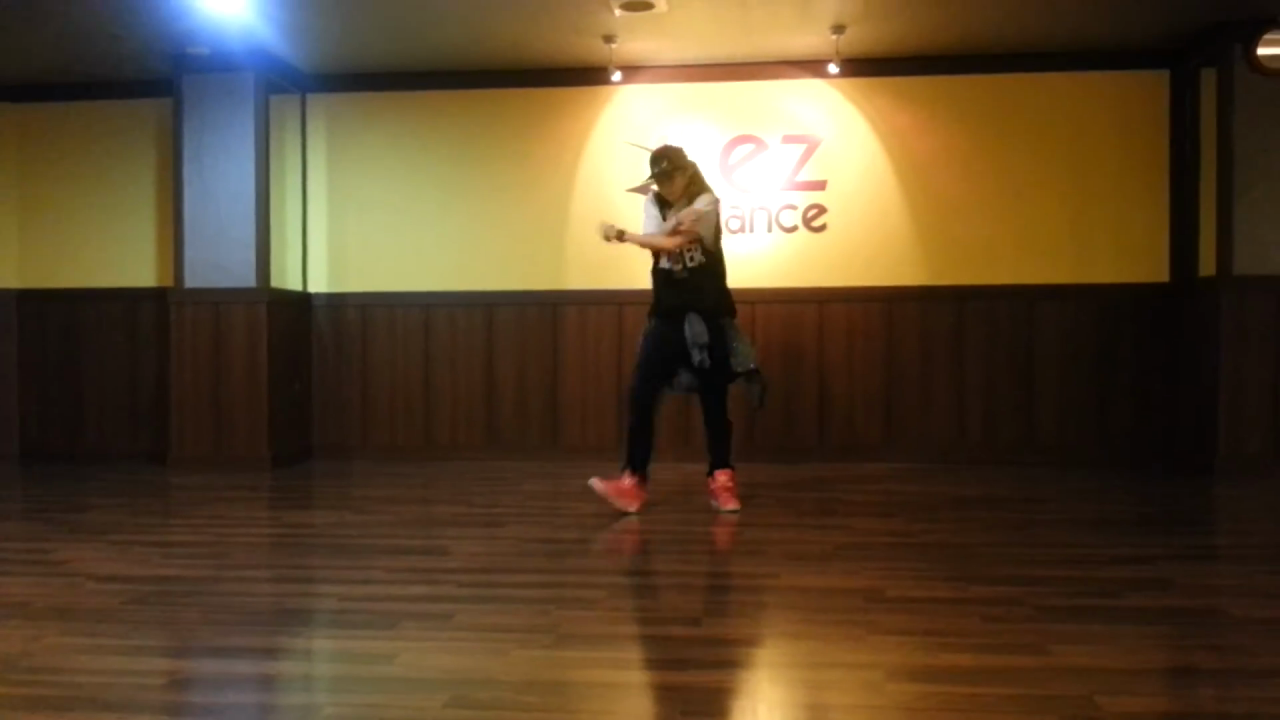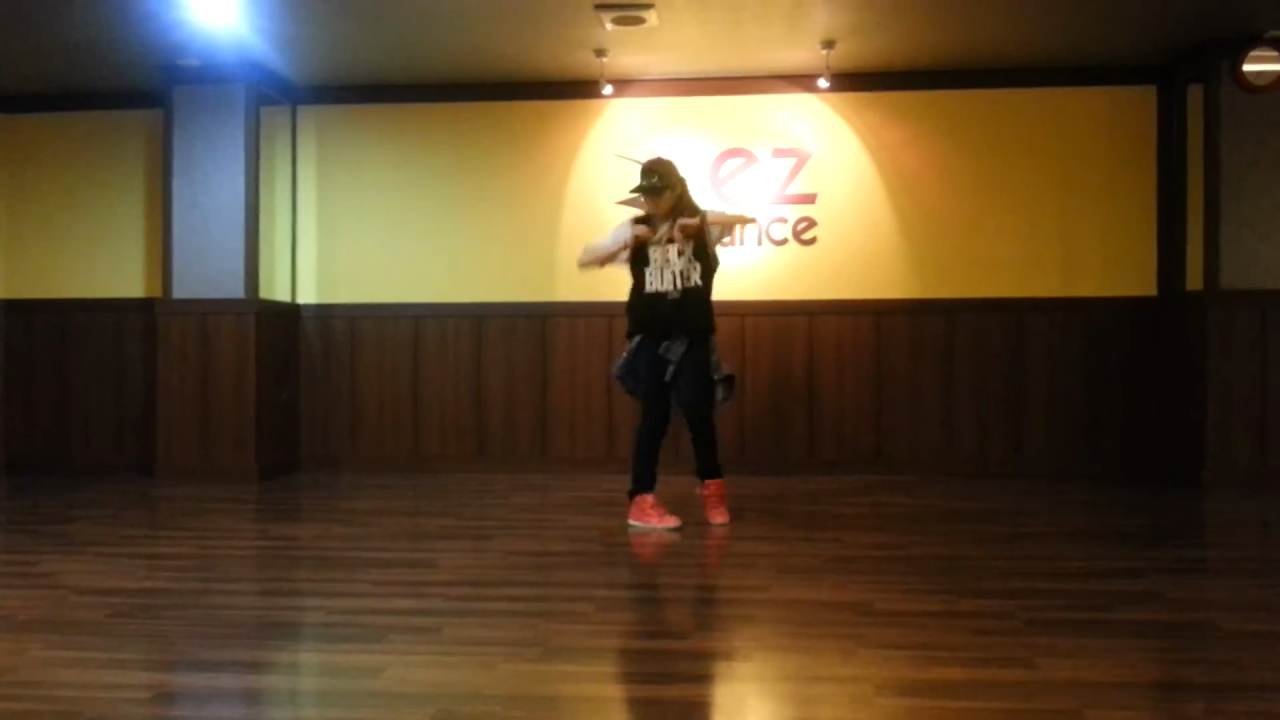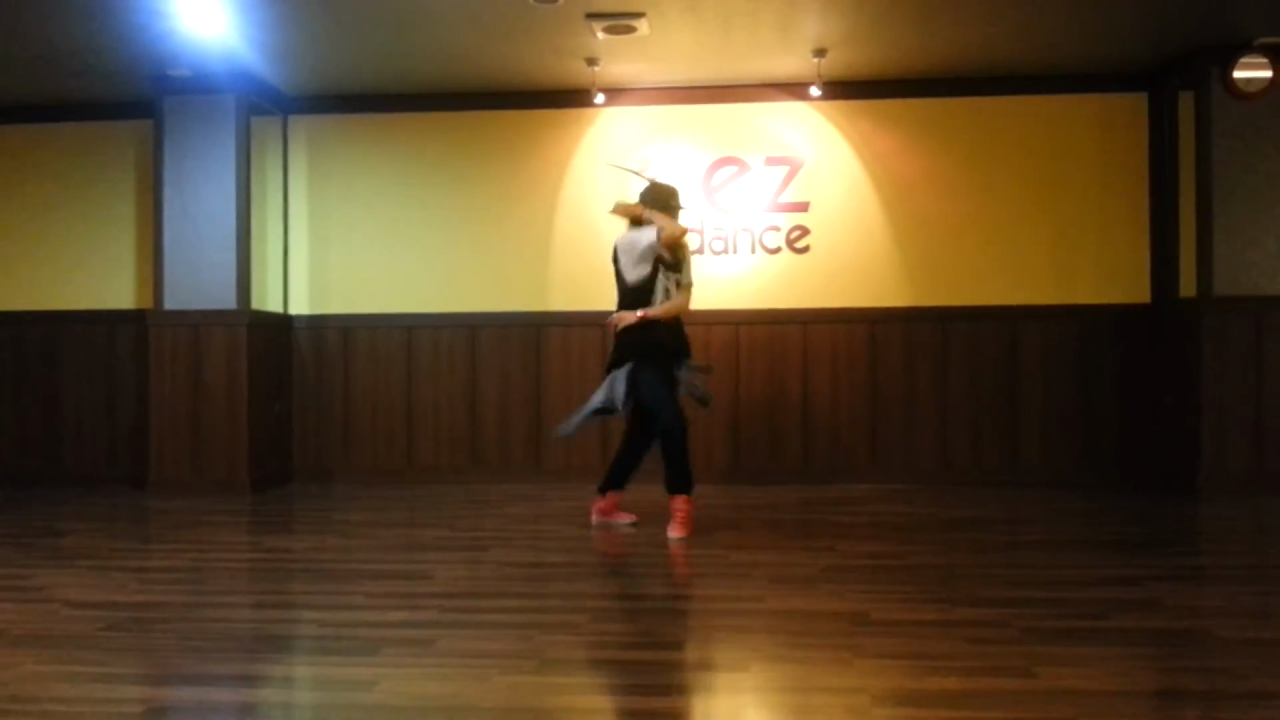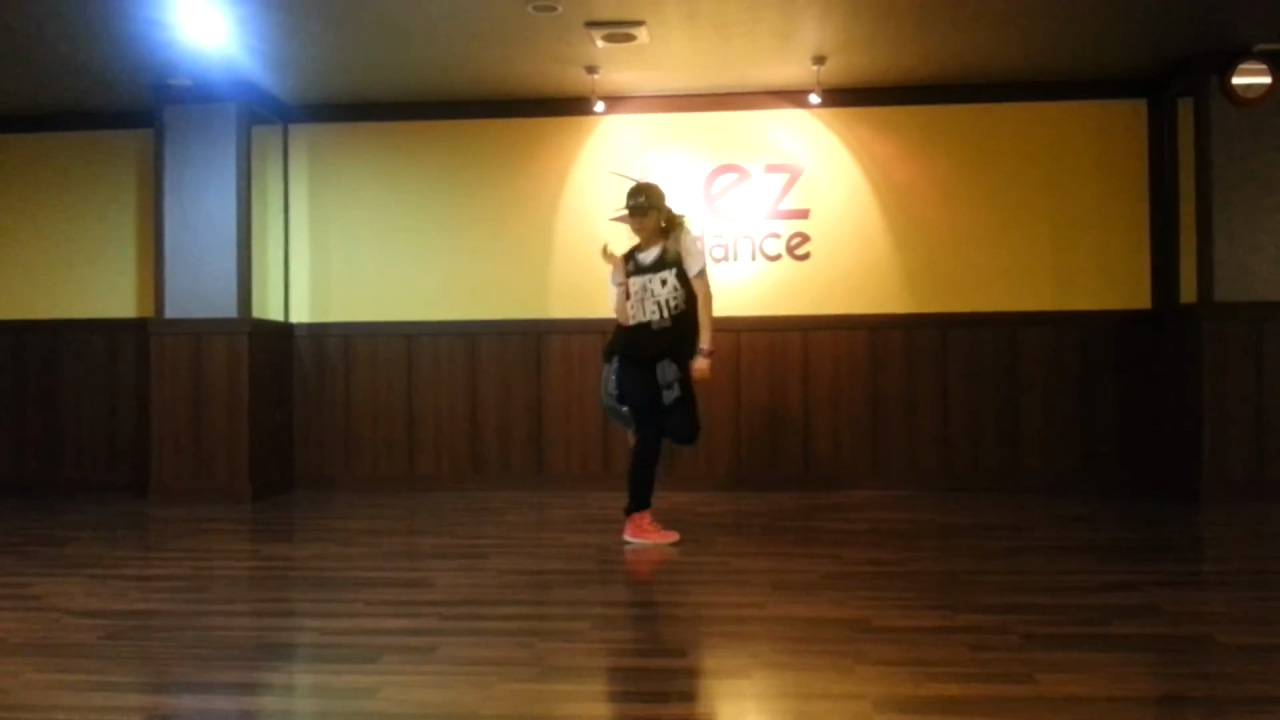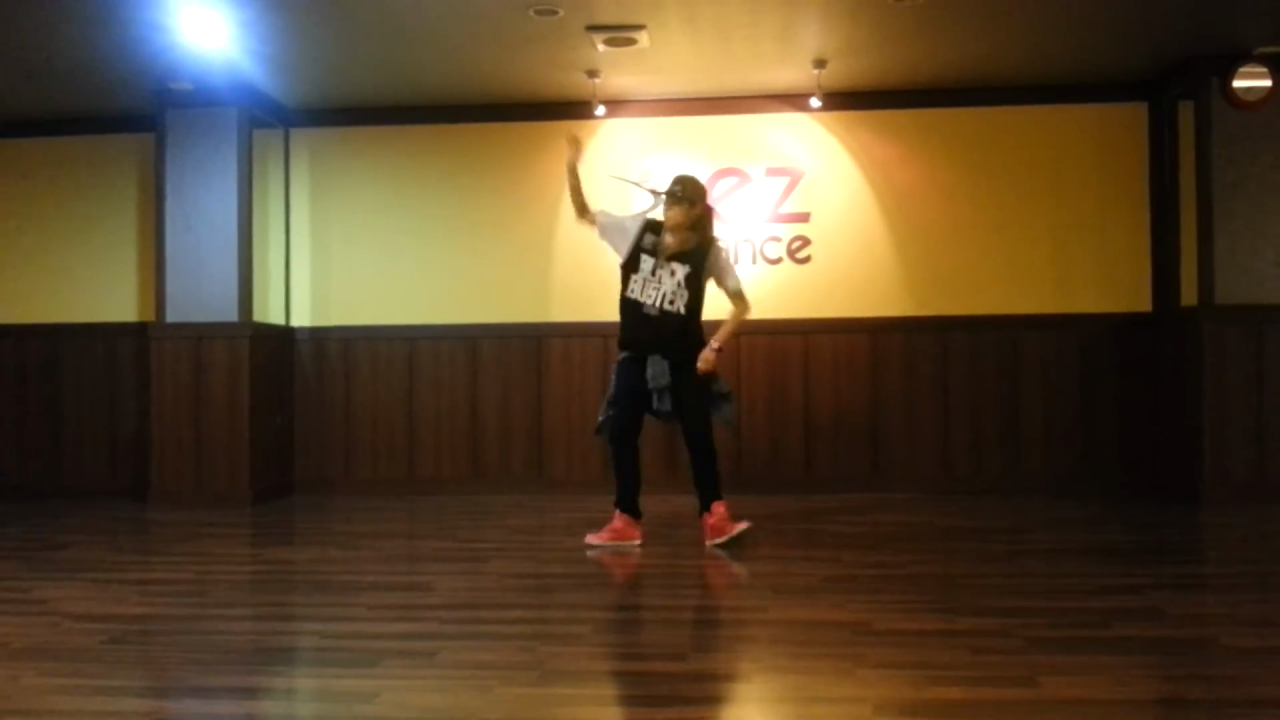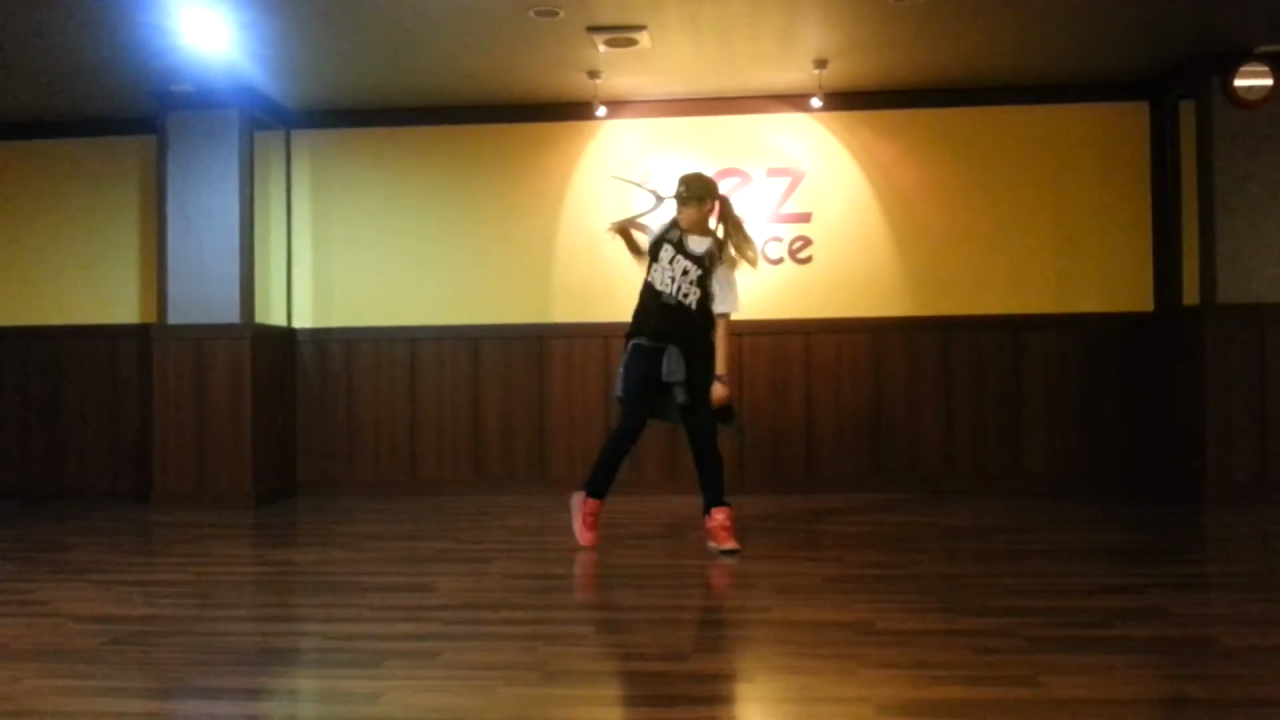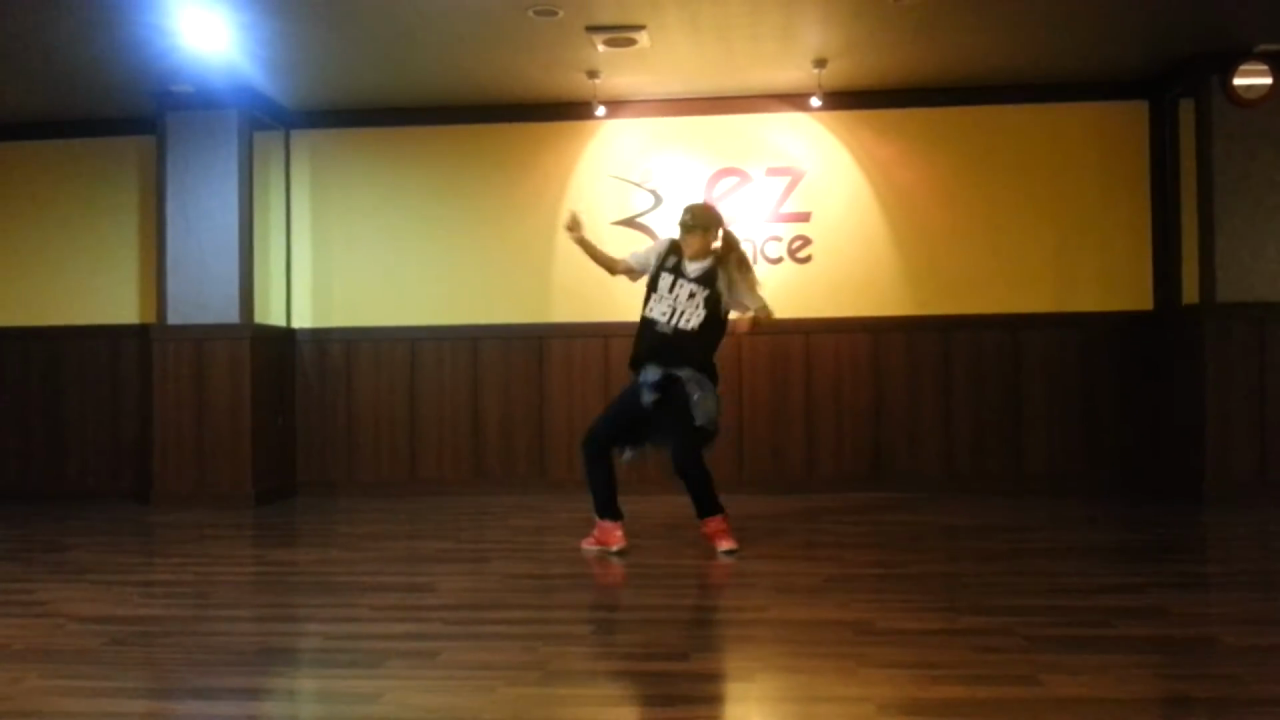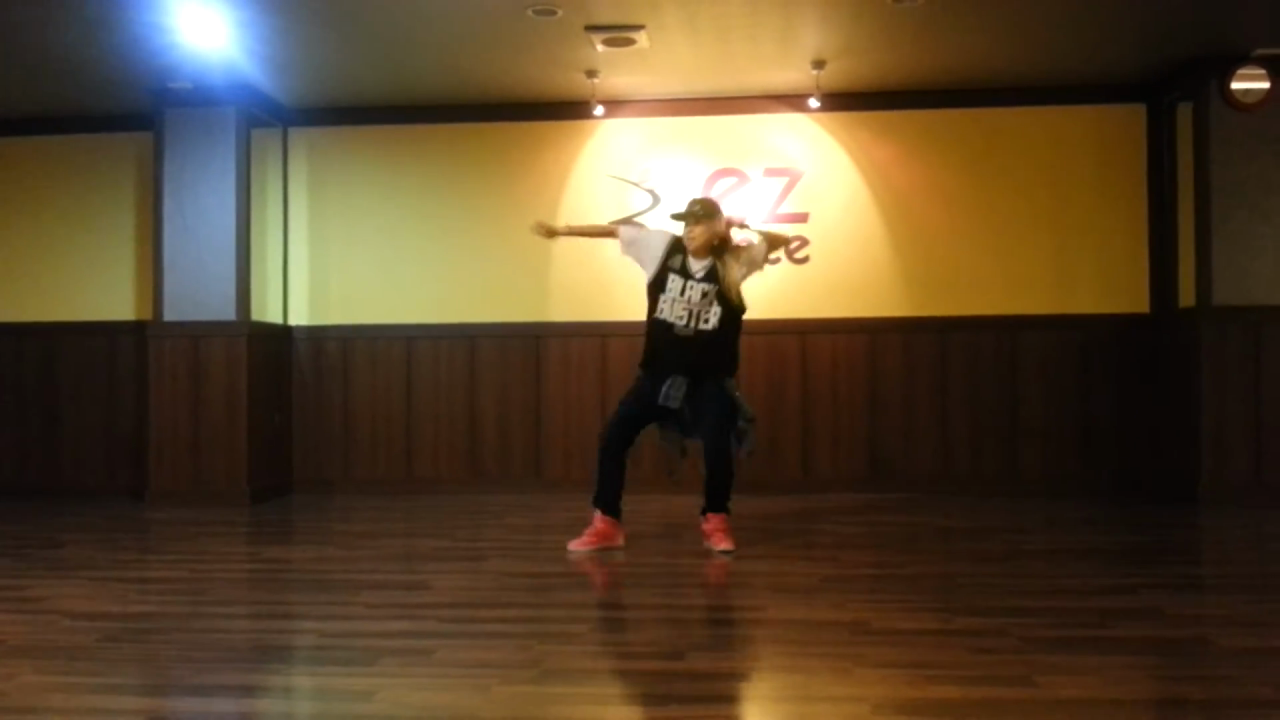
dt=0.3s
person 1, frame 1
left shoulder: (705, 202)
right shoulder: (654, 204)
left elbow: (677, 242)
right elbow: (655, 241)
left wrist: (621, 235)
right wrist: (675, 226)
left hip: (709, 315)
right hip: (668, 316)
left knee: (713, 400)
right knee: (642, 392)
left ankle: (722, 481)
right ankle: (632, 483)
person 1, frame 2
left shoulder: (701, 221)
right shoulder: (631, 229)
left elbow: (737, 221)
right elbow: (585, 261)
left wrist: (698, 225)
right wrist: (628, 243)
left hip: (692, 335)
right hip: (650, 335)
left knee: (697, 410)
right knee: (654, 415)
left ankle: (712, 491)
right ankle: (643, 502)
person 1, frame 3
left shoulder: (677, 255)
right shoulder: (631, 241)
left elbow: (680, 303)
right elbow: (676, 232)
left wrist: (640, 315)
right wrist: (640, 213)
left hip: (665, 356)
right hip: (639, 357)
left knee: (641, 433)
right knee: (673, 423)
left ankle: (606, 501)
right ankle: (679, 503)
person 1, frame 4
left shoulder: (684, 242)
right shoulder: (628, 261)
left elbow: (703, 294)
right elbow: (624, 317)
left wrist: (704, 350)
right wrist: (618, 273)
left hip: (672, 356)
right hip: (634, 359)
left knee: (685, 430)
right knee: (649, 434)
left ankle: (642, 432)
right ankle: (638, 520)
person 1, frame 5
left shoulder: (709, 253)
right shoulder: (638, 229)
left elbow: (740, 303)
right elbow: (584, 215)
left wrist: (716, 345)
right wrist: (572, 169)
left hip: (685, 357)
right hip: (637, 356)
left knee: (699, 439)
right knee: (620, 431)
left ankle: (715, 519)
right ankle: (626, 522)
person 1, frame 6
left shoulder: (720, 258)
right shoulder: (669, 230)
left elbow: (722, 322)
right elbow: (645, 257)
left wrist: (721, 377)
right wrist: (627, 235)
left hip: (692, 356)
right hip: (648, 346)
left knee: (704, 439)
right knee: (628, 427)
left ankle: (718, 521)
right ankle: (590, 502)
person 1, frame 7
left shoulder: (727, 274)
right shoulder: (665, 251)
left elbow: (763, 313)
right elbow: (617, 267)
left wrist: (753, 312)
right wrist: (579, 238)
left hip: (688, 381)
right hip: (647, 377)
left knee: (685, 458)
right knee: (594, 444)
left ankle: (714, 525)
right ankle: (609, 528)
person 1, frame 8
left shoulder: (730, 263)
right shoulder: (663, 246)
left elbow: (780, 241)
right elbow: (614, 230)
left wrist: (741, 226)
right wrist: (560, 230)
left hip: (709, 380)
right hip: (659, 375)
left knee: (718, 450)
right knee: (614, 438)
left ankle: (715, 524)
right ankle: (606, 525)
